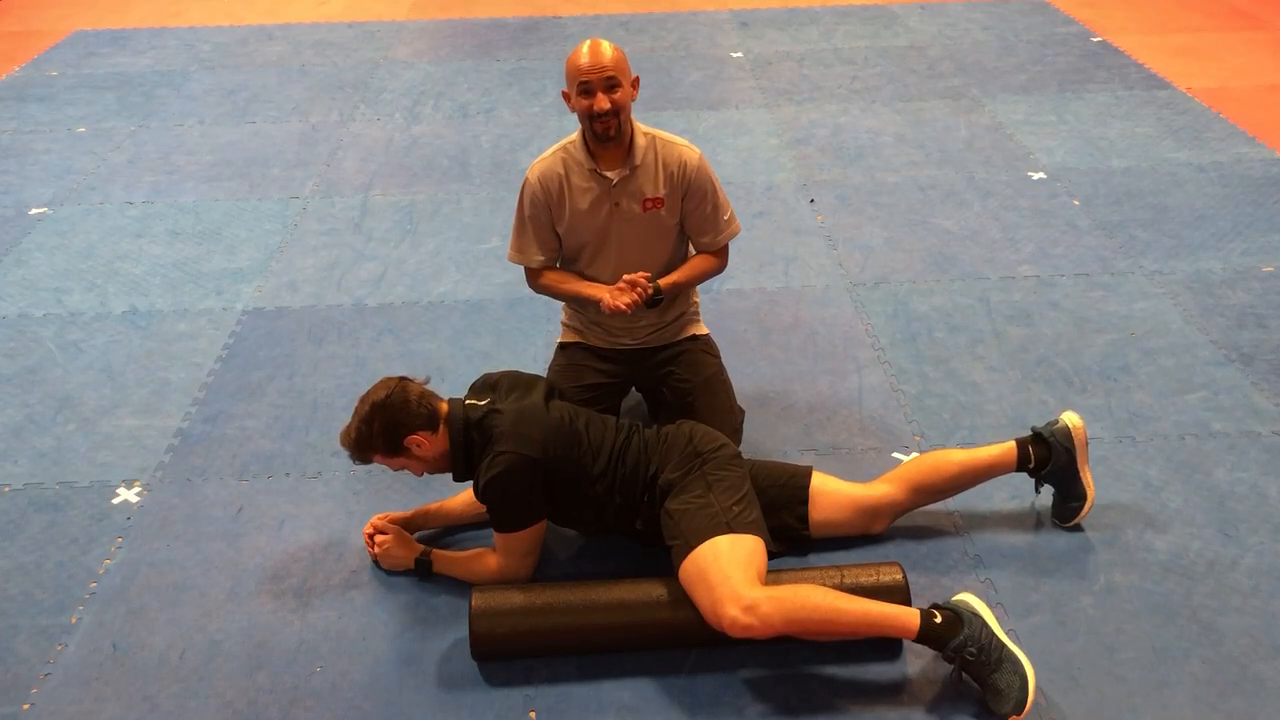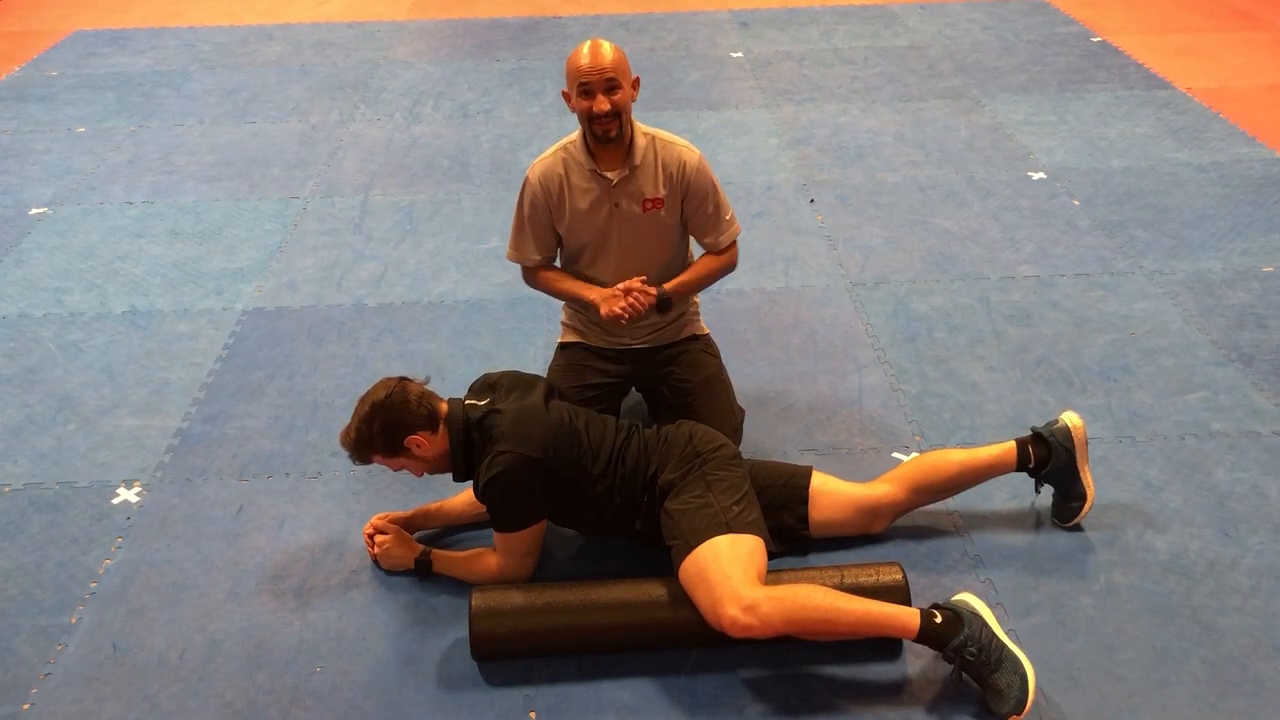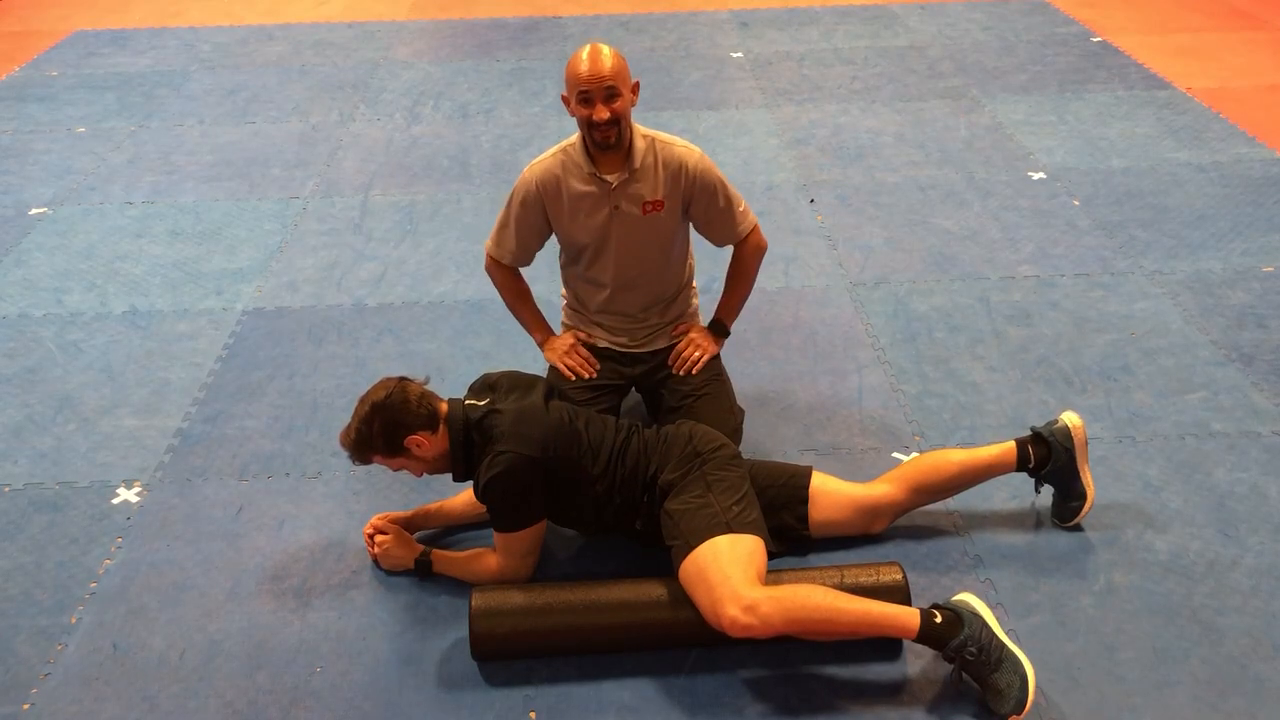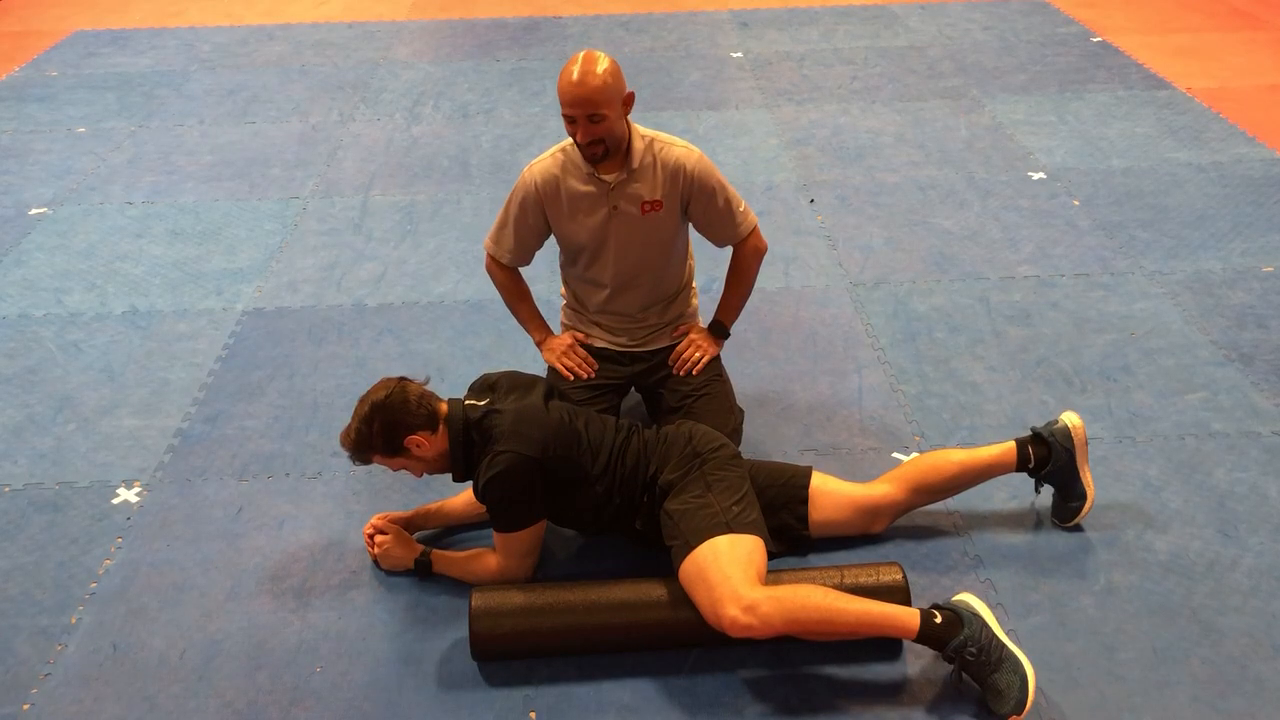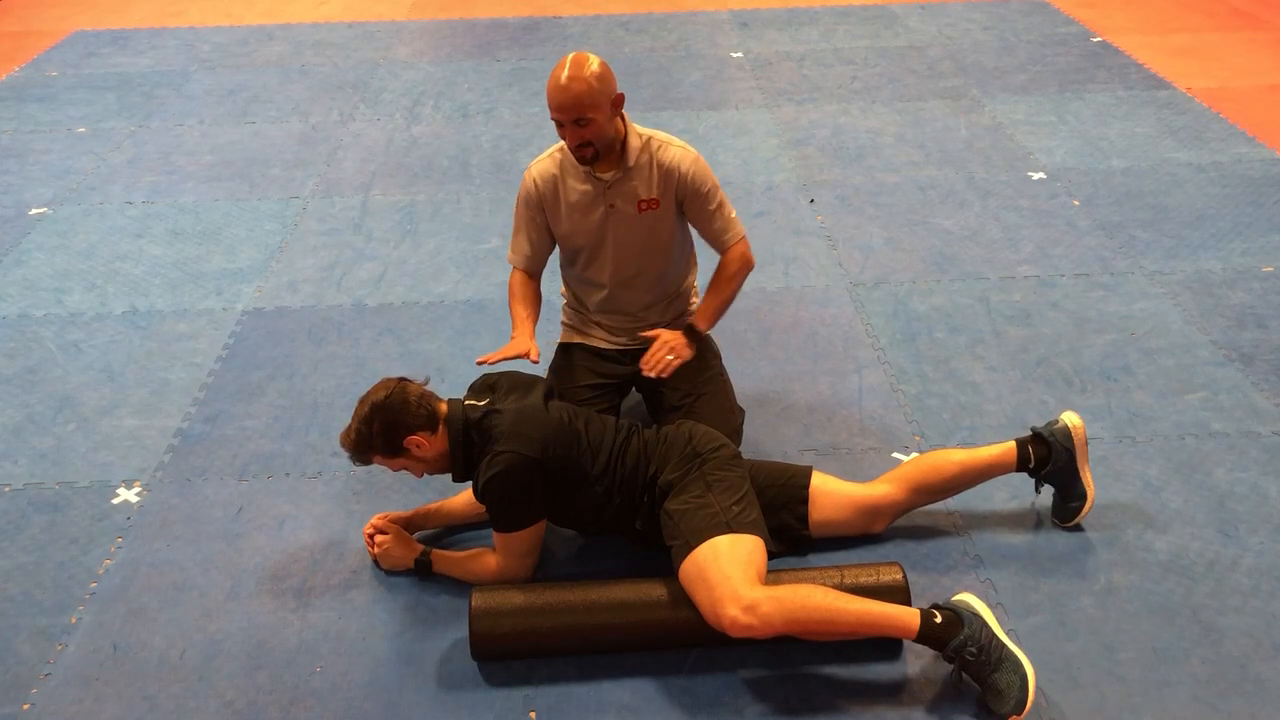
dt=0.5s
person 1, frame 1
left shoulder: (506, 456)
right shoulder: (485, 394)
left elbow: (513, 565)
left wrist: (418, 559)
right wrist: (413, 518)
left hip: (686, 477)
right hip: (692, 459)
left knee: (740, 611)
right knee: (878, 504)
left ankle: (942, 625)
right ankle: (1040, 449)
person 1, frame 2
left shoulder: (508, 455)
right shoulder: (486, 393)
left elbow: (513, 565)
left wrist: (418, 559)
right wrist: (414, 517)
left hip: (687, 476)
right hip: (690, 461)
left knee: (740, 611)
right knee: (878, 505)
left ankle: (944, 625)
right ankle: (1040, 447)
person 1, frame 3
left shoulder: (506, 456)
right shoulder: (485, 394)
left elbow: (513, 565)
left wrist: (418, 559)
right wrist: (414, 518)
left hip: (686, 477)
right hip: (691, 458)
left knee: (740, 611)
right knee: (877, 504)
left ankle: (942, 625)
right ankle: (1039, 449)
person 1, frame 4
left shoulder: (506, 456)
right shoulder: (485, 393)
left elbow: (513, 565)
left wrist: (419, 560)
right wrist: (414, 518)
left hip: (686, 476)
right hip: (689, 461)
left knee: (740, 611)
right knee: (876, 505)
left ankle: (943, 626)
right ankle: (1040, 448)
person 1, frame 5
left shoulder: (505, 455)
right shoulder: (485, 393)
left elbow: (512, 564)
left wrist: (418, 558)
right wrist: (413, 517)
left hip: (686, 477)
right hip: (690, 459)
left knee: (740, 611)
right knee: (877, 504)
left ankle: (942, 625)
right ankle: (1040, 449)
person 2, frame 1
left shoulder: (683, 161)
right shoulder: (546, 176)
left elbow: (715, 253)
right elbow: (538, 273)
left wrist: (657, 288)
right wrist: (603, 293)
left hip: (674, 333)
right hip: (588, 339)
left ankle: (653, 392)
right ankle: (625, 390)
person 2, frame 2
left shoulder: (682, 161)
right shoulder: (547, 175)
left elbow: (724, 253)
right elbow: (535, 269)
left wrist: (660, 293)
right wrist: (597, 296)
left hip: (673, 334)
right hip: (589, 339)
left ankle: (653, 391)
right ankle: (621, 391)
person 2, frame 3
left shoulder: (684, 163)
right shoulder: (543, 178)
left elbow: (751, 243)
right elbow: (500, 263)
left wrist: (718, 329)
right wrist: (545, 338)
left hip: (673, 338)
right hip: (589, 342)
left ankle: (652, 394)
right ankle: (624, 393)
person 2, frame 4
left shoulder: (681, 164)
right shoulder: (542, 178)
left elbow: (751, 244)
right elbow: (500, 262)
left wrist: (718, 330)
right wrist: (543, 337)
left hip: (672, 337)
right hip: (587, 342)
left ankle: (653, 394)
right ankle: (625, 388)
person 2, frame 5
left shoulder: (677, 163)
right shoulder: (542, 178)
left elbow: (738, 255)
right elbow: (525, 269)
left wrist: (693, 332)
right wrist: (523, 333)
left hip: (670, 332)
right hip: (588, 339)
left ankle: (652, 394)
right ankle: (623, 389)
